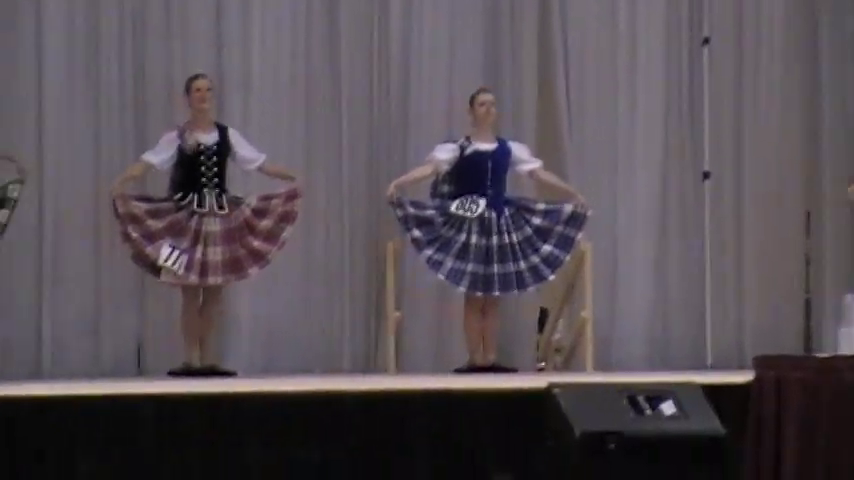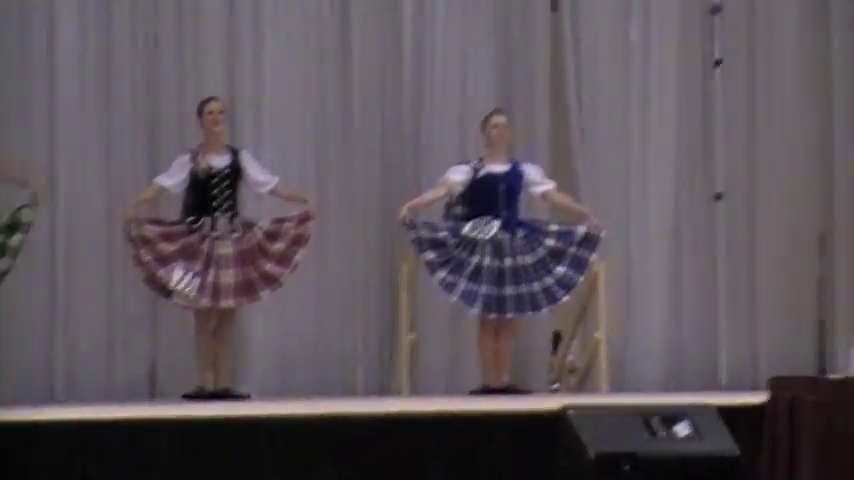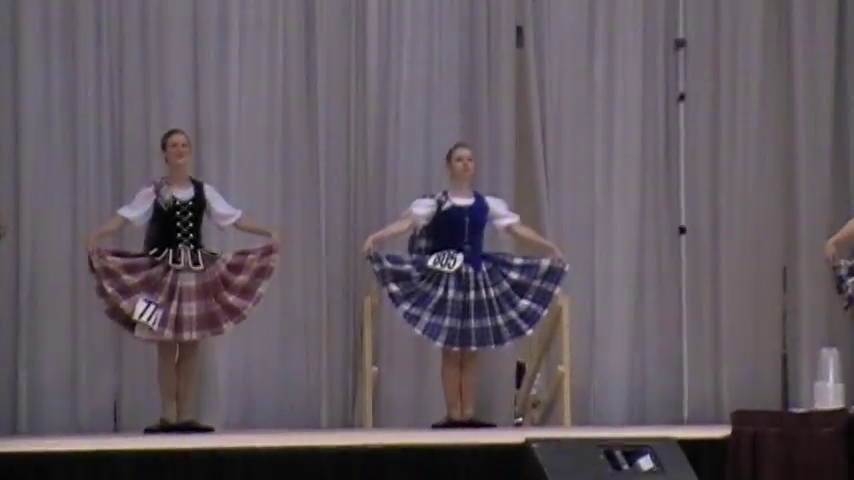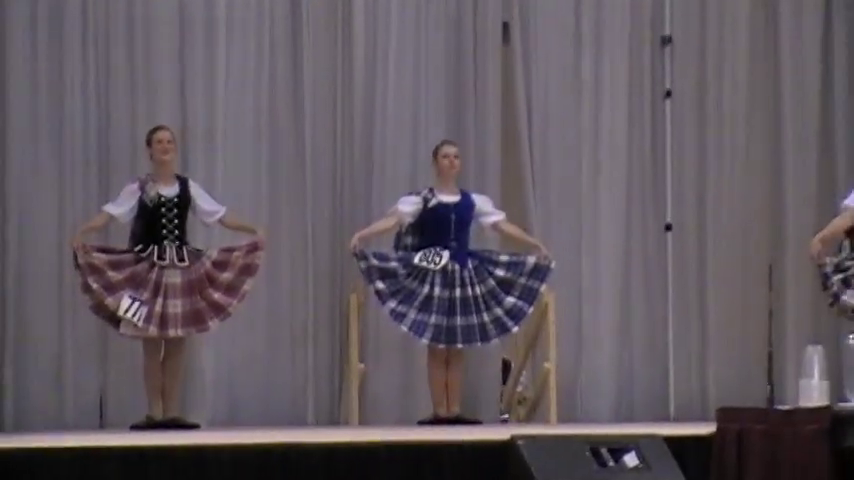
dt=0.2s
person 1, frame 1
left shoulder: (228, 135)
right shoulder: (177, 137)
left elbow: (260, 163)
right elbow: (148, 162)
left wrist: (291, 177)
right wrist: (121, 182)
left hip: (221, 214)
right hip: (189, 215)
left knee: (214, 292)
right knee: (191, 291)
left ankle: (206, 359)
right ankle: (191, 359)
person 1, frame 2
left shoulder: (240, 158)
right shoulder: (189, 160)
left elbow: (272, 186)
right elbow: (160, 185)
left wrist: (304, 201)
right wrist: (134, 205)
left hip: (233, 238)
right hip: (201, 238)
left knee: (227, 314)
right knee: (204, 314)
left ankle: (221, 382)
right ankle: (205, 382)
person 1, frame 3
left shoulder: (203, 190)
right shoulder: (153, 192)
left elbow: (236, 219)
right elbow: (123, 217)
left wrist: (268, 233)
right wrist: (96, 237)
left hip: (196, 270)
right hip: (164, 270)
left knee: (190, 347)
right knee: (166, 348)
left ankle: (185, 415)
right ankle: (168, 415)
person 1, frame 4
left shoulder: (189, 187)
right shoulder: (138, 188)
left elbow: (221, 216)
right elbow: (108, 213)
left wrist: (253, 230)
right wrist: (81, 233)
left hip: (182, 267)
right hip: (149, 267)
left knee: (176, 344)
right knee: (152, 345)
left ankle: (172, 412)
right ankle: (154, 412)
person 2, frame 1
left shoulder: (509, 148)
right shoulder: (458, 147)
left elbow: (538, 172)
right elbow: (430, 167)
left wrist: (571, 191)
right wrist: (398, 182)
left hip: (500, 223)
right hip: (469, 224)
left knee: (494, 297)
right knee: (473, 296)
left ankle: (491, 358)
right ankle: (475, 359)
person 2, frame 2
left shoulder: (523, 170)
right shoulder: (471, 169)
left elbow: (552, 194)
right elbow: (443, 189)
left wrist: (585, 213)
right wrist: (411, 205)
left hip: (514, 244)
right hip: (482, 245)
left knee: (508, 318)
right knee: (487, 317)
left ankle: (505, 380)
right ankle: (489, 381)
person 2, frame 3
left shoulder: (487, 203)
right shoulder: (435, 202)
left elbow: (516, 227)
right elbow: (407, 222)
left wrist: (550, 246)
right wrist: (375, 237)
left hip: (478, 278)
right hip: (446, 279)
left knee: (471, 351)
right knee: (450, 351)
left ankle: (468, 413)
right ankle: (453, 414)
person 2, frame 4
left shoulder: (473, 200)
right shoulder: (421, 199)
left elbow: (503, 225)
right elbow: (393, 219)
left wrist: (536, 244)
right wrist: (360, 235)
left hip: (464, 274)
right hip: (432, 276)
left knee: (457, 348)
right knee: (436, 348)
left ankle: (455, 410)
right ankle: (439, 411)
